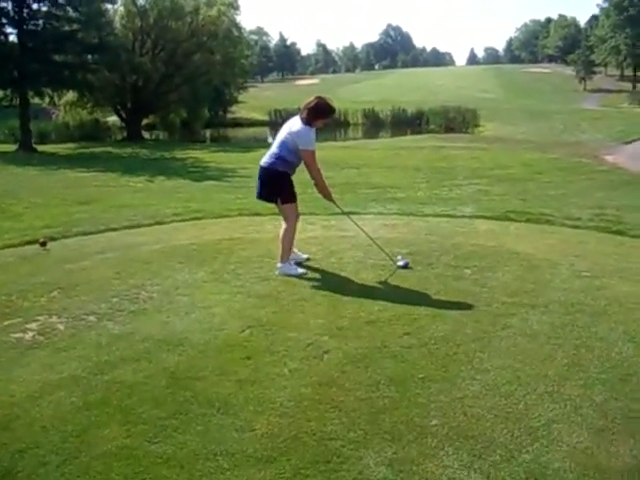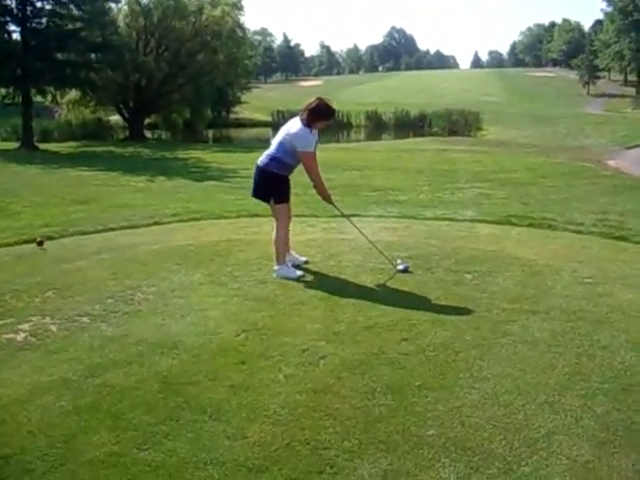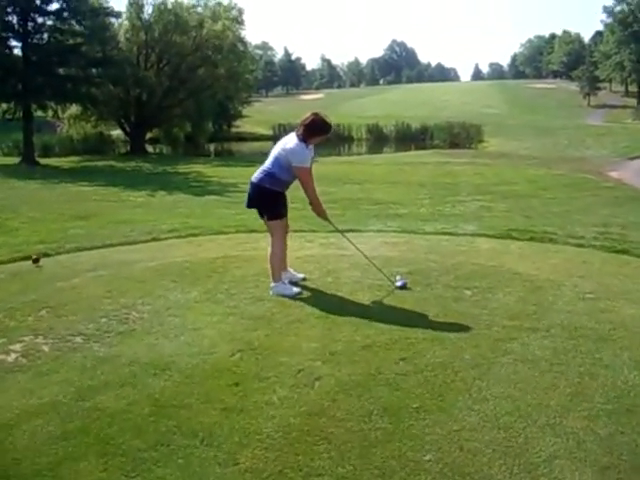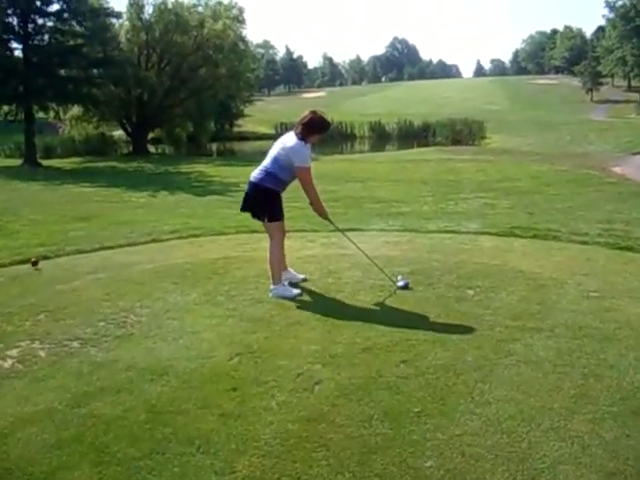
dt=0.2s
person 1, frame 1
left shoulder: (300, 123)
right shoulder: (304, 132)
left elbow: (310, 162)
right elbow: (312, 165)
left wrist: (319, 184)
right wrist: (324, 190)
left hip: (275, 171)
right hip: (276, 173)
left knee: (292, 215)
right knee: (291, 218)
left ankle: (289, 252)
right ankle: (284, 264)
person 1, frame 2
left shoulder: (305, 126)
right shoulder: (302, 134)
left elbow: (312, 161)
right elbow: (311, 167)
left wrist: (318, 186)
right wrist: (323, 191)
left hip: (277, 172)
right hip: (271, 173)
left knee: (285, 216)
right knee: (282, 219)
left ankle: (286, 254)
right ankle: (280, 266)
person 1, frame 3
left shoulder: (303, 143)
right shoulder: (297, 149)
left elbow: (308, 176)
right elbow: (306, 183)
left wrist: (314, 202)
right wrist: (318, 208)
left hip: (274, 189)
right hip: (265, 189)
left knee: (283, 231)
right knee: (277, 236)
left ankle: (284, 271)
right ankle: (277, 283)
person 1, frame 4
left shoulder: (297, 139)
right shoulder: (298, 148)
left elbow: (306, 179)
right elbow: (307, 183)
left wrist: (314, 202)
right wrist: (319, 207)
left hip: (269, 188)
right hip: (264, 189)
left knee: (280, 233)
right knee: (276, 236)
left ankle: (283, 271)
right ankle: (277, 286)
